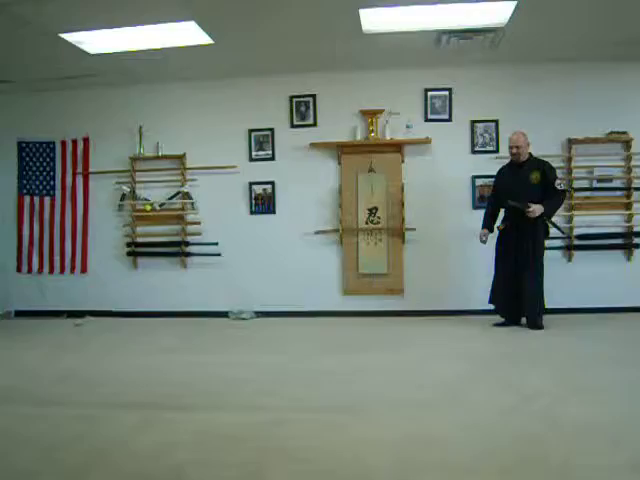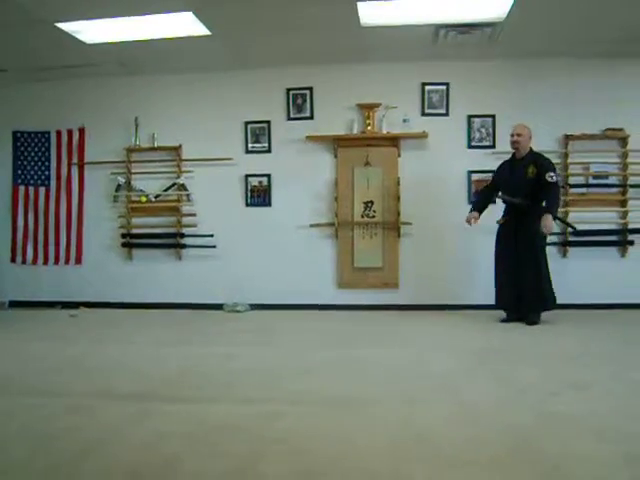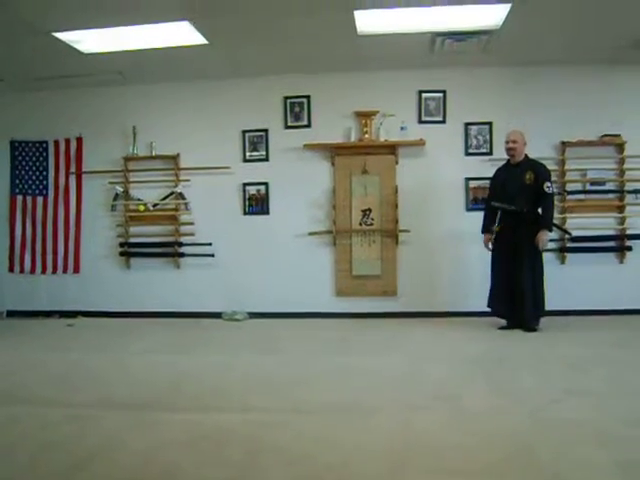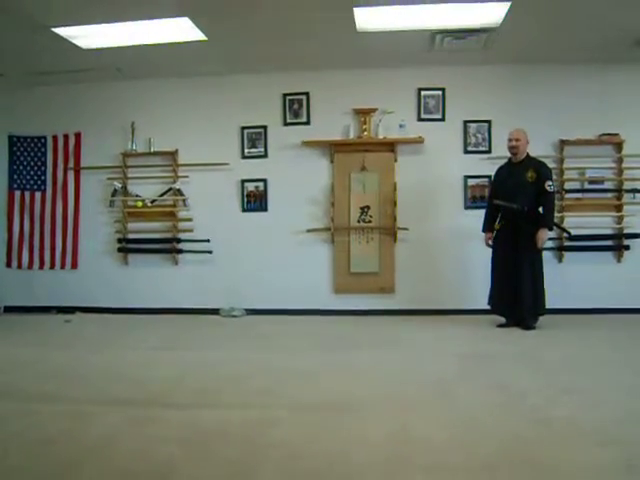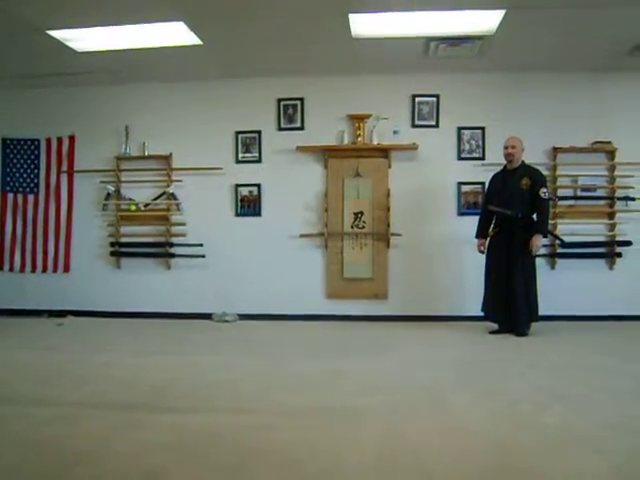
dt=0.7s
person 1, frame 1
left shoulder: (543, 168)
right shoulder: (504, 172)
left elbow: (559, 195)
right elbow: (494, 201)
left wrist: (543, 208)
right wrist: (486, 226)
left hip: (533, 227)
right hip: (509, 227)
left knee: (531, 271)
right knee: (506, 271)
left ankle: (534, 317)
right ankle: (511, 315)
person 1, frame 2
left shoulder: (541, 163)
right shoulder: (505, 167)
left elbow: (552, 190)
right elbow: (489, 190)
left wrist: (548, 214)
right wrist: (476, 210)
left hip: (533, 221)
right hip: (509, 221)
left knee: (533, 266)
right knee: (507, 266)
left ankle: (533, 311)
right ankle: (514, 310)
person 1, frame 3
left shoulder: (538, 170)
right shoulder: (500, 173)
left elbow: (547, 201)
right elbow: (491, 204)
left wrist: (545, 229)
right wrist: (488, 230)
left hip: (528, 229)
right hip: (505, 229)
left knee: (528, 273)
right knee: (504, 273)
left ankle: (530, 319)
right ankle: (512, 317)
person 1, frame 4
left shoulder: (539, 168)
right shoulder: (501, 171)
left elbow: (548, 200)
right elbow: (493, 203)
left wrist: (545, 227)
right wrist: (488, 229)
left hip: (529, 228)
right hip: (505, 228)
left knee: (529, 272)
right knee: (504, 272)
left ankle: (529, 317)
right ankle: (511, 316)
person 1, frame 5
left shoulder: (534, 176)
right shoulder: (497, 178)
left elbow: (543, 207)
right elbow: (487, 209)
left wrist: (539, 234)
right wrist: (482, 235)
left hip: (523, 234)
right hip: (500, 234)
left knee: (522, 279)
right knee: (498, 279)
left ankle: (522, 324)
right ankle: (504, 322)
